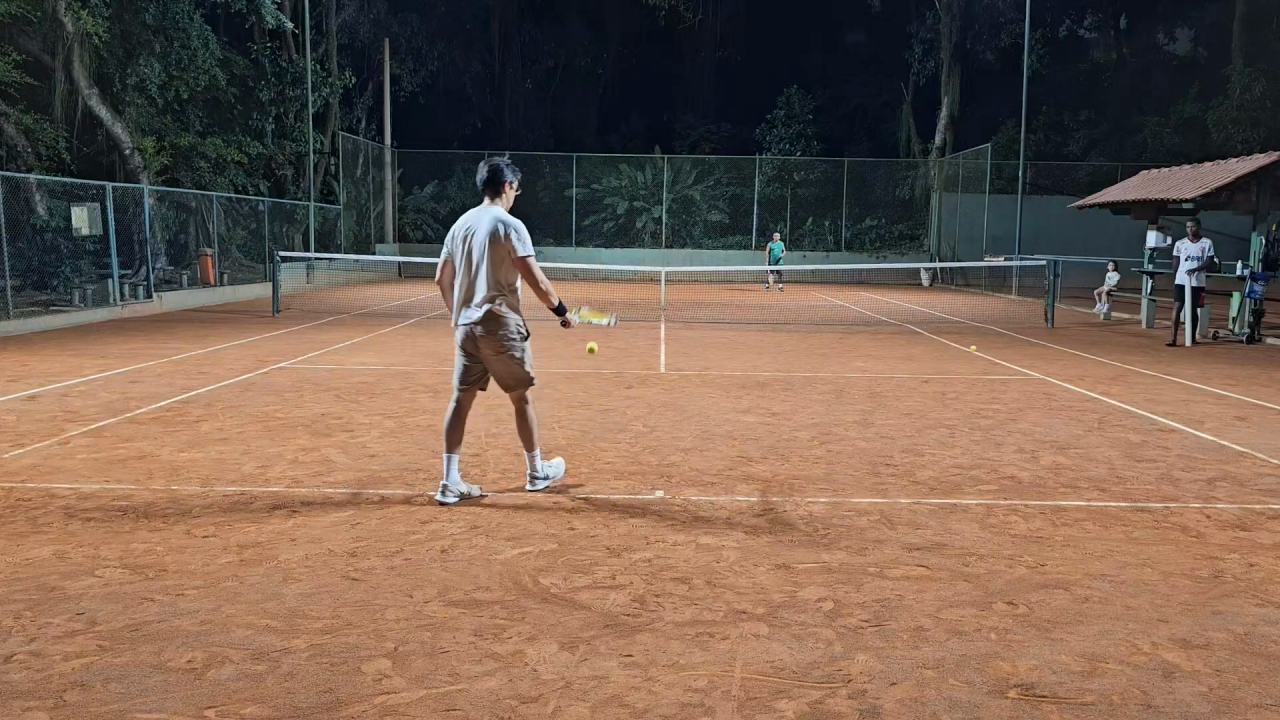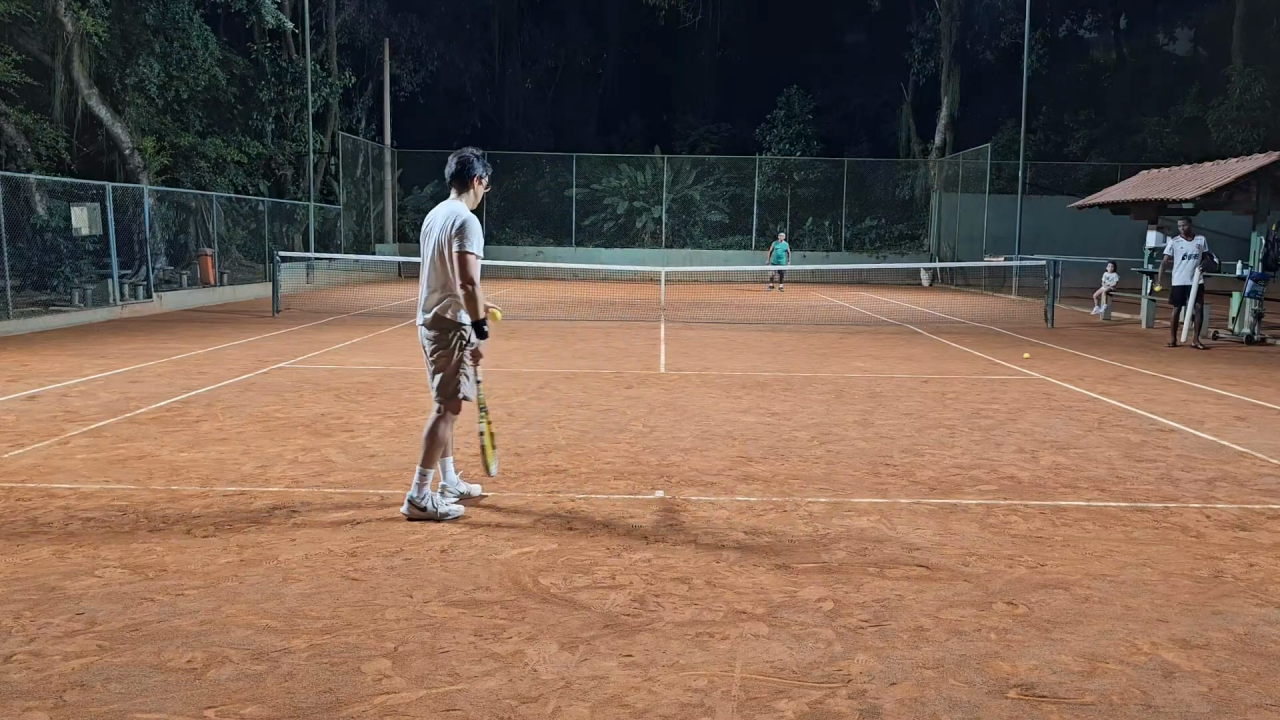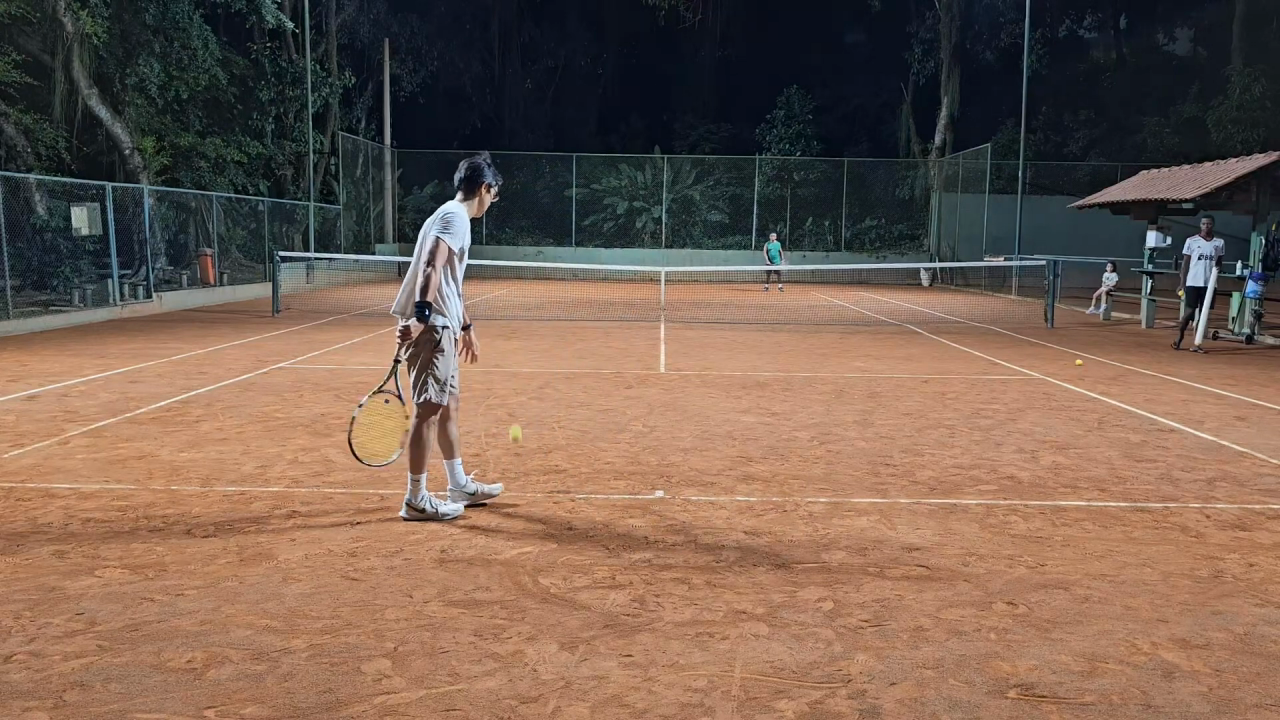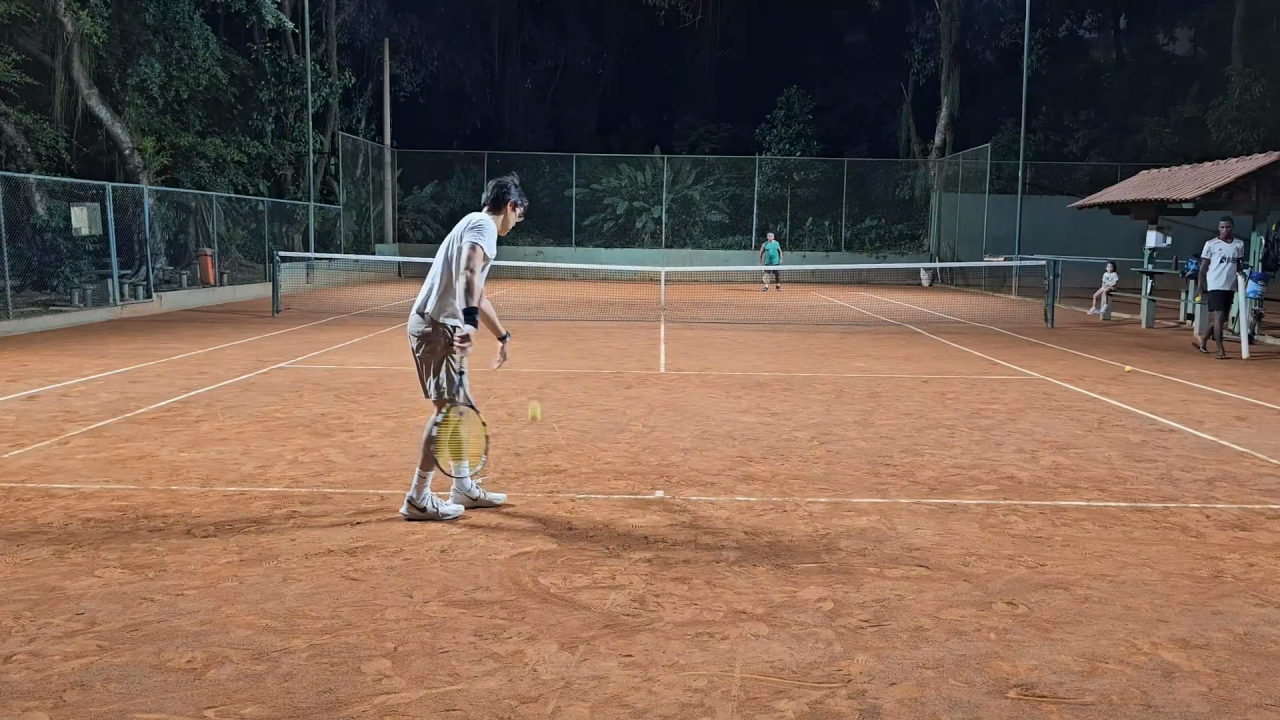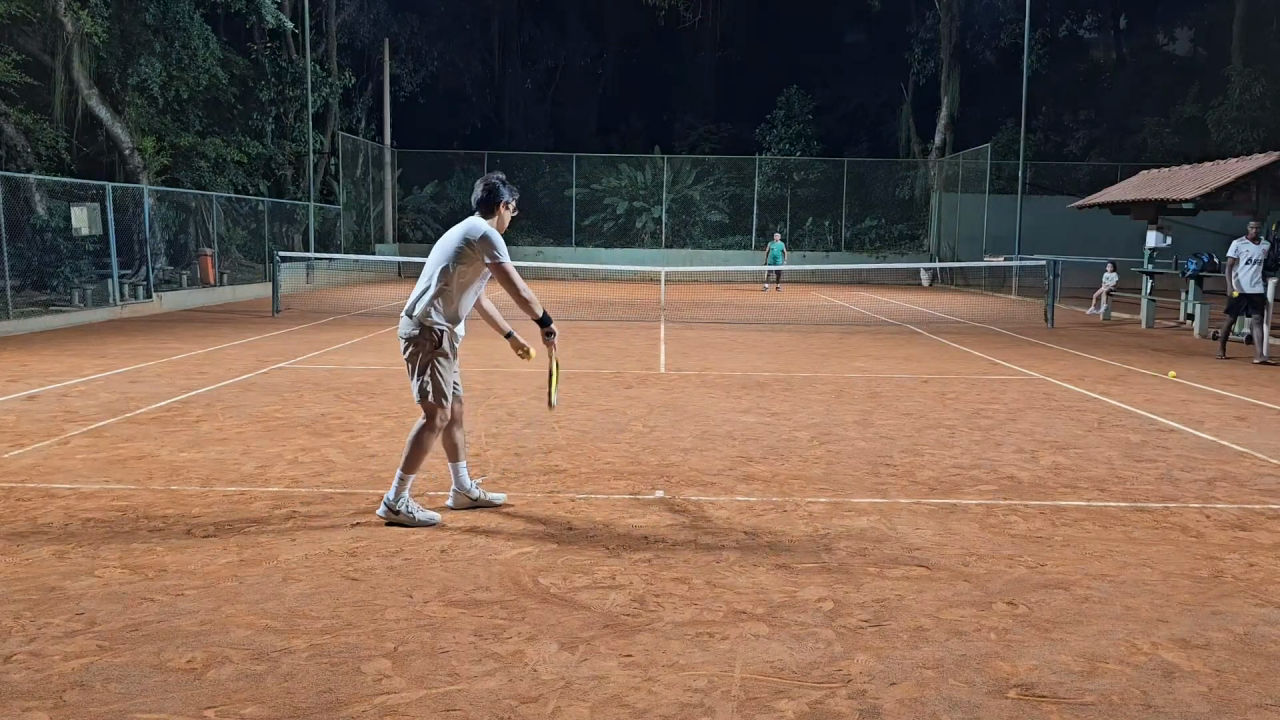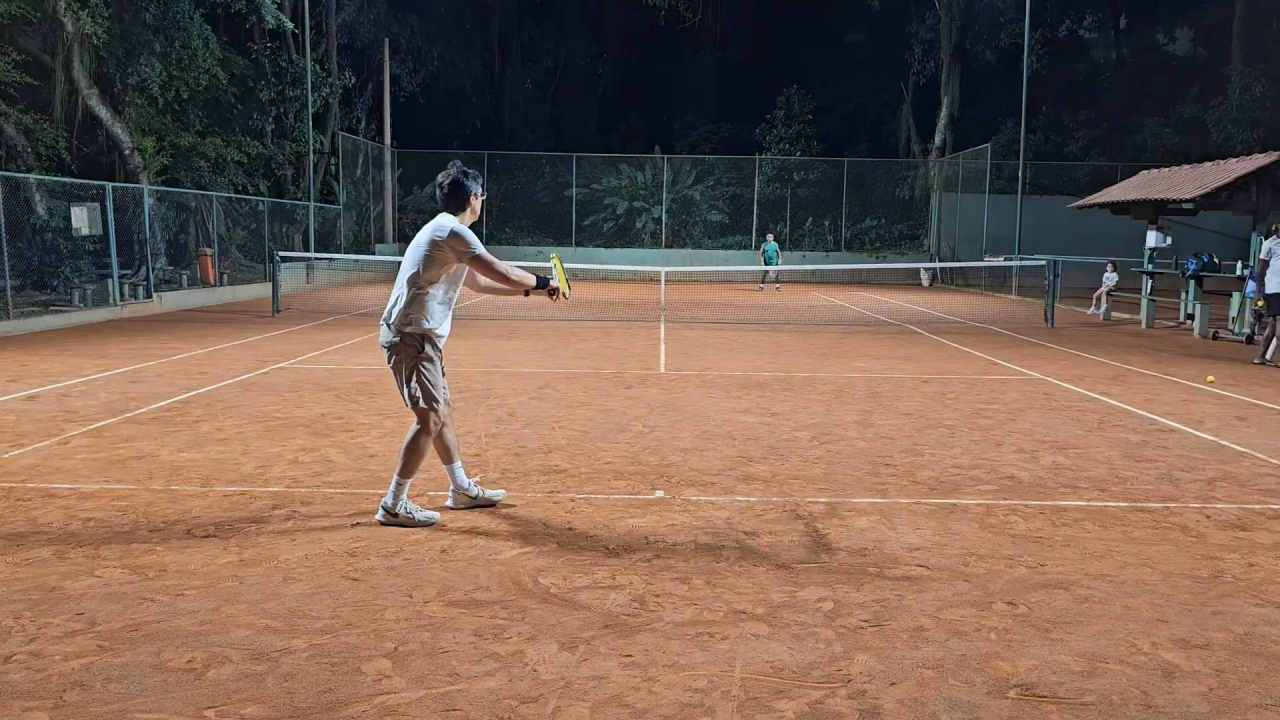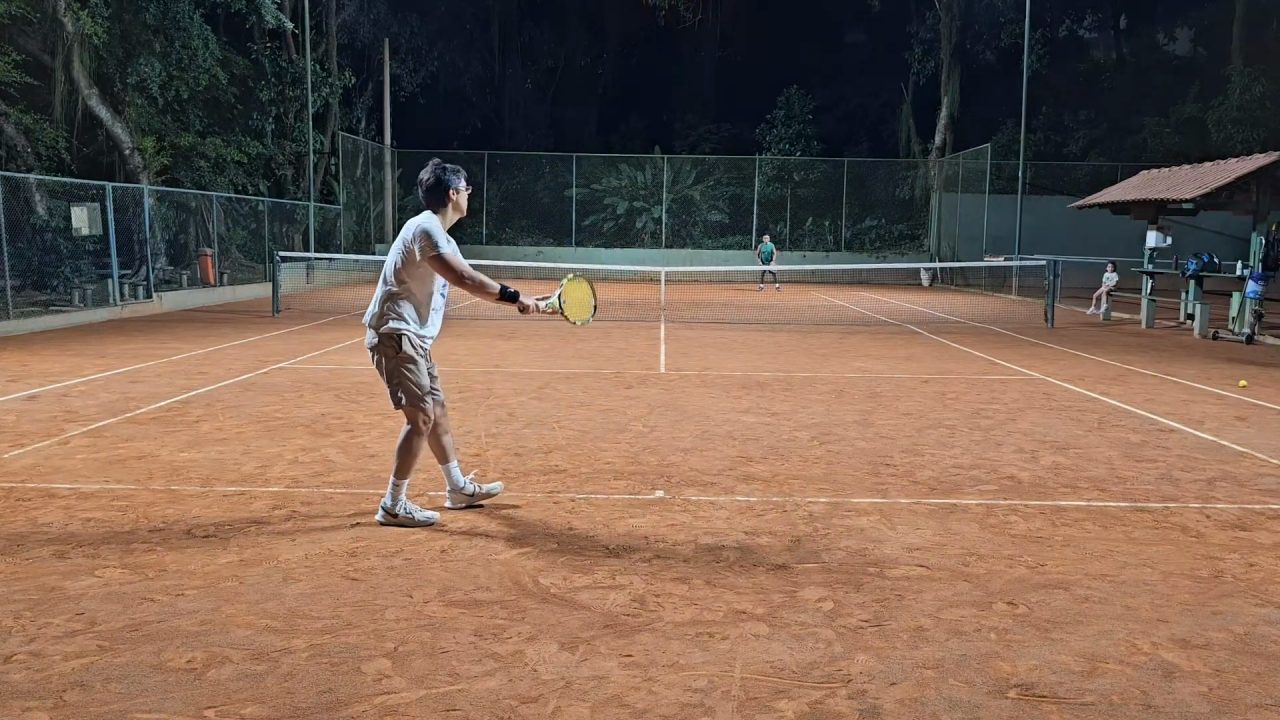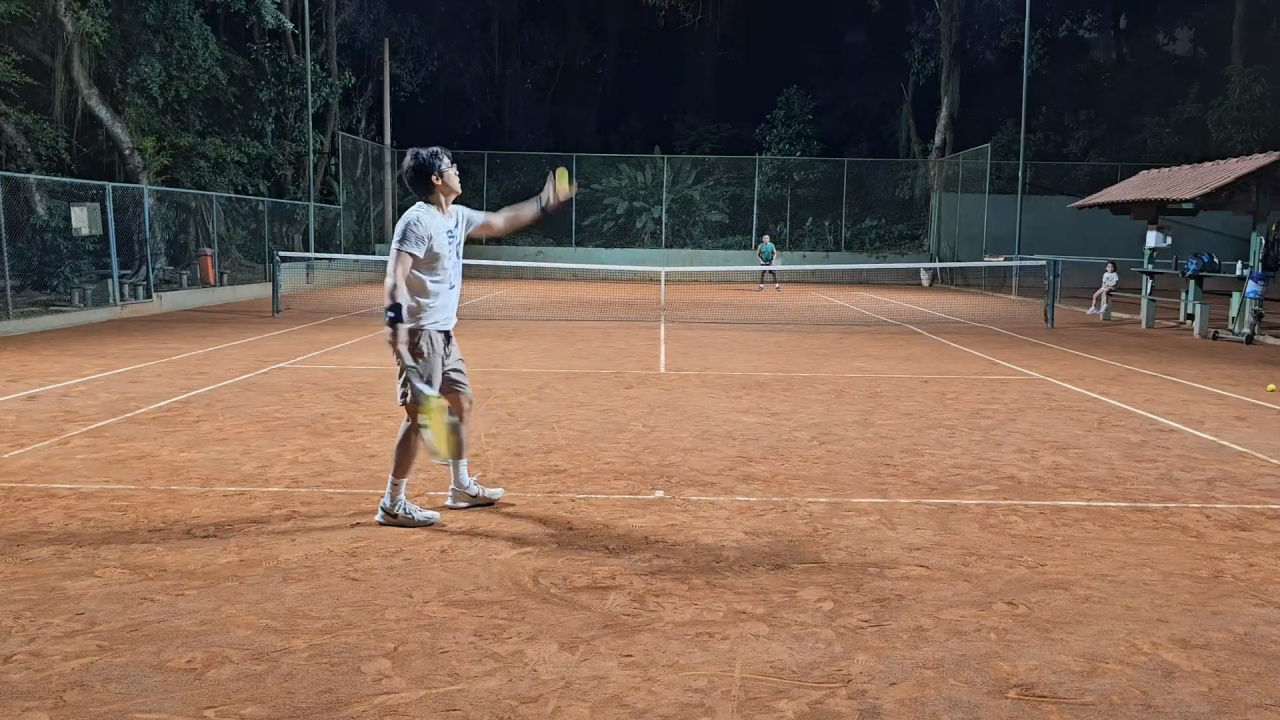
dt=0.5s
person 1, frame 1
left shoulder: (460, 224)
right shoulder: (510, 225)
left elbow: (442, 279)
right elbow: (536, 281)
right wrist: (561, 311)
left hip: (467, 326)
right hip: (501, 325)
left knee: (461, 399)
right knee: (522, 397)
left ankle: (450, 482)
right ankle: (536, 470)
person 1, frame 2
left shoulder: (434, 215)
right shoulder: (465, 220)
right elbow: (468, 282)
left wrist: (480, 307)
right wrist: (480, 330)
left hip: (430, 322)
right hip: (451, 325)
left knee: (445, 405)
right knee: (449, 408)
left ankle: (449, 483)
right ankle: (420, 495)
person 1, frame 3
left shoulder: (451, 215)
right shoulder: (454, 216)
right elbow: (430, 268)
left wrist: (466, 330)
right wrist: (420, 315)
left hip: (440, 327)
right hip: (430, 326)
left knee: (448, 405)
right knee: (429, 410)
left ankle: (460, 486)
right ankle: (416, 500)
person 1, frame 4
left shoulder: (474, 225)
right shoulder: (483, 224)
left elbow: (477, 297)
right elbow: (470, 272)
left wrist: (502, 336)
right wrist: (468, 321)
left hip: (436, 325)
right hip: (439, 327)
right knee: (449, 408)
left ankle: (464, 488)
right ankle: (419, 498)
person 1, frame 5
left shoulder: (468, 231)
right shoulder: (484, 234)
left elbow: (478, 299)
right elbow: (519, 291)
left wrist: (511, 337)
right wrist: (546, 324)
left hip: (434, 330)
right hip: (429, 331)
left knee: (454, 409)
right knee: (436, 414)
left ankle: (464, 489)
right ankle: (396, 501)
person 1, frame 6
left shoulder: (445, 230)
right shoulder: (452, 231)
left elbow: (478, 281)
right elbow: (502, 273)
left wrist: (530, 290)
right wrist: (544, 282)
left hip: (419, 334)
right hip: (411, 335)
left knee: (441, 412)
right knee: (430, 418)
left ankle: (462, 489)
right ankle: (394, 505)
person 1, frame 7
left shoulder: (443, 239)
right shoulder: (425, 228)
left elbow: (474, 283)
right elbow: (462, 279)
left wrist: (520, 302)
right wrist: (515, 297)
left hip: (415, 338)
right hip: (395, 334)
left knee: (438, 412)
right knee: (421, 417)
left ankle: (459, 488)
right ankle: (393, 505)
person 1, frame 8
left shoulder: (456, 216)
right shoulder: (416, 221)
left elbow: (498, 222)
right elbow: (395, 275)
left wrist: (543, 202)
right wrist: (395, 318)
left hip: (442, 332)
right hip: (419, 331)
left knee: (461, 403)
right knee: (419, 414)
left ankle: (463, 487)
right ankle: (393, 504)
